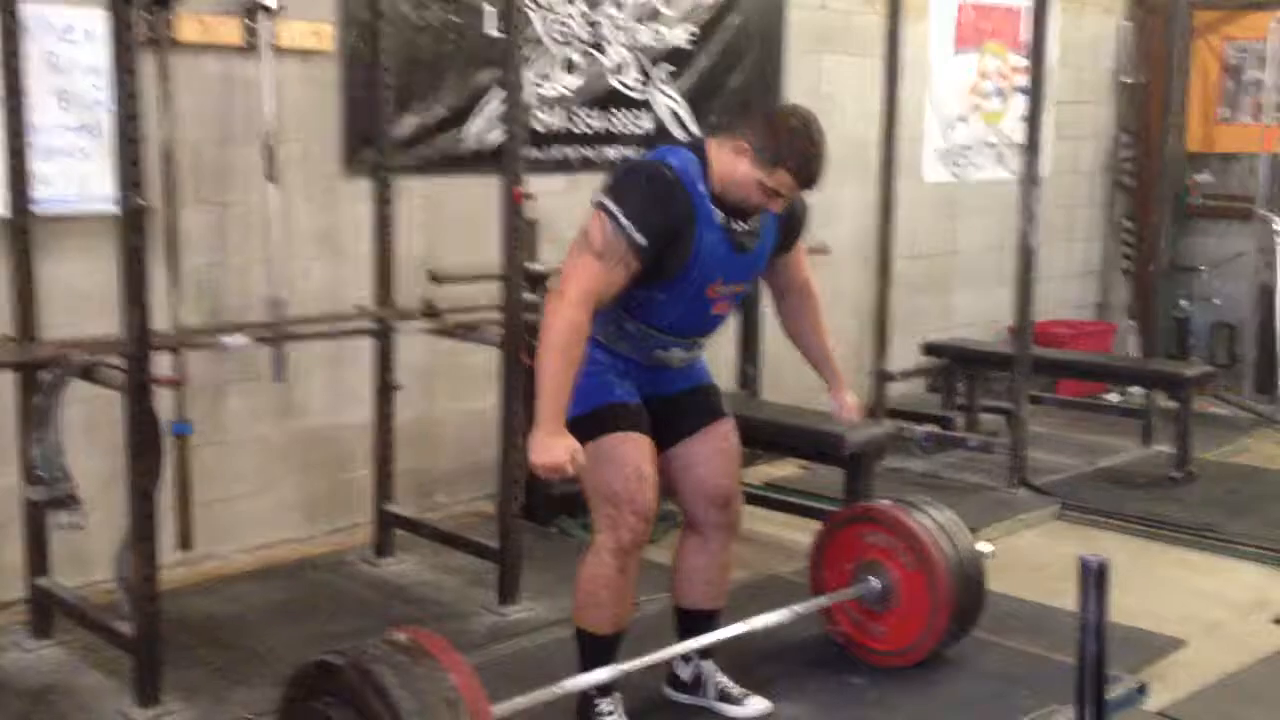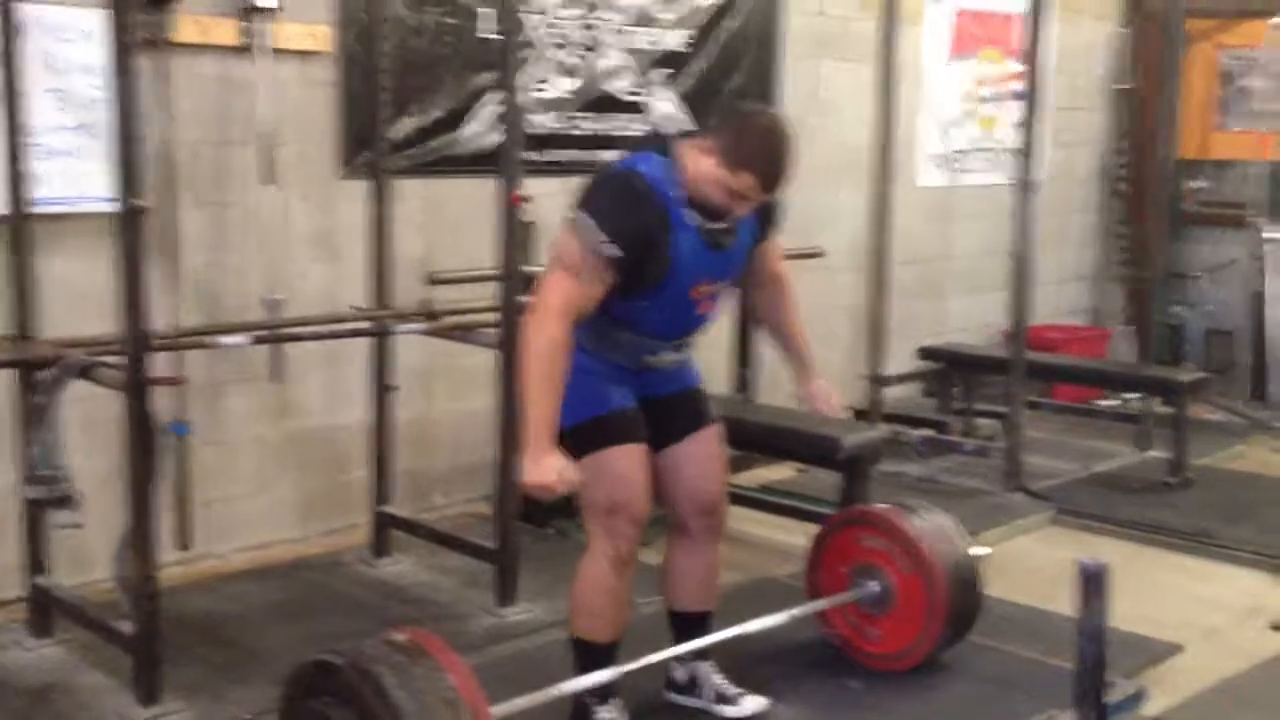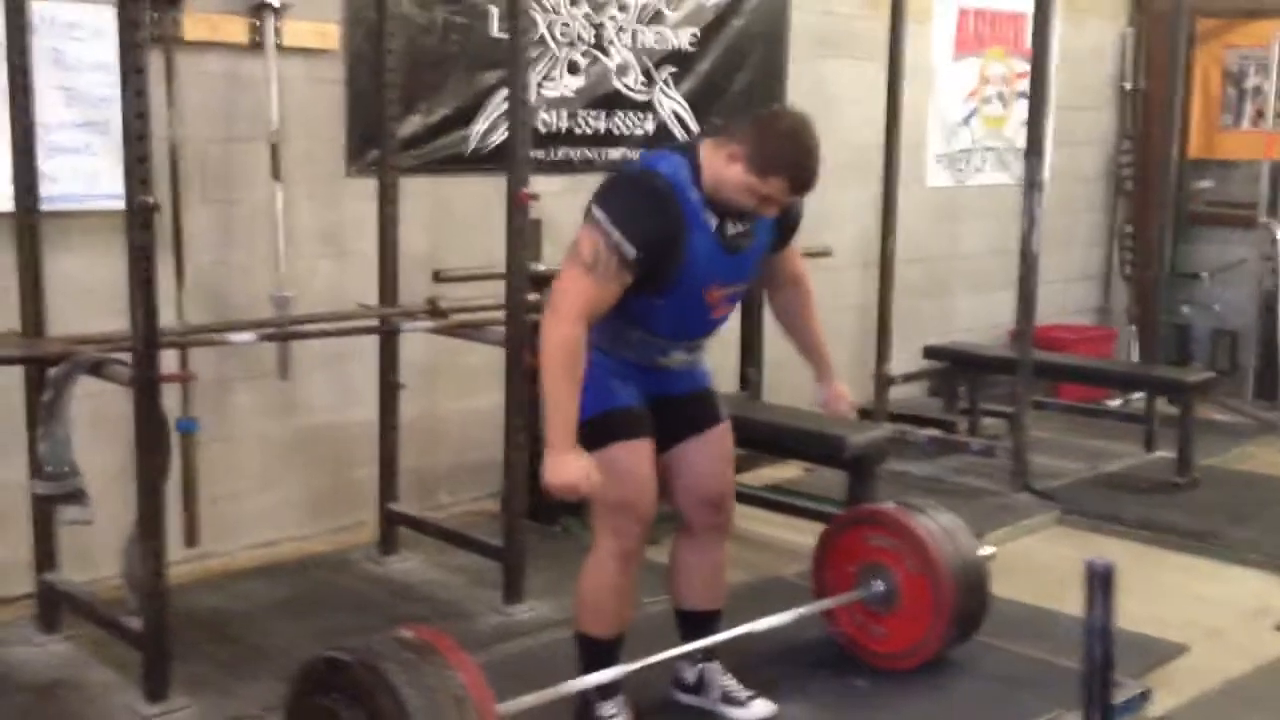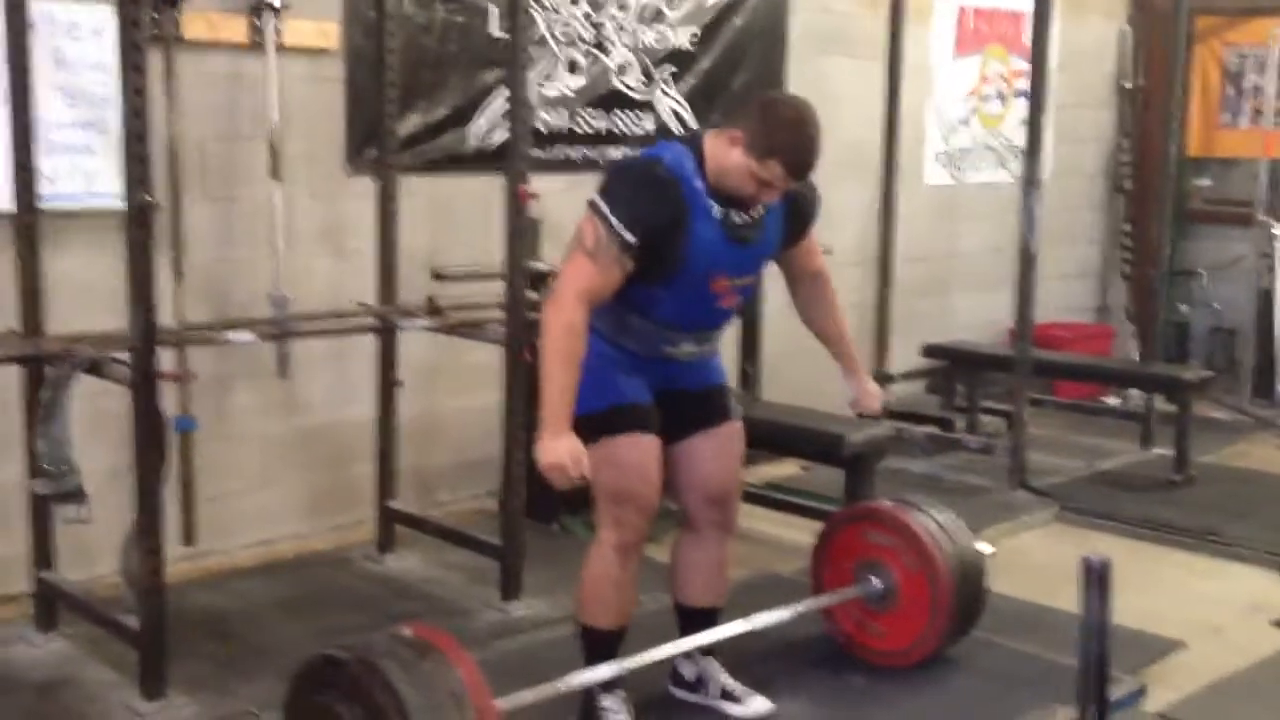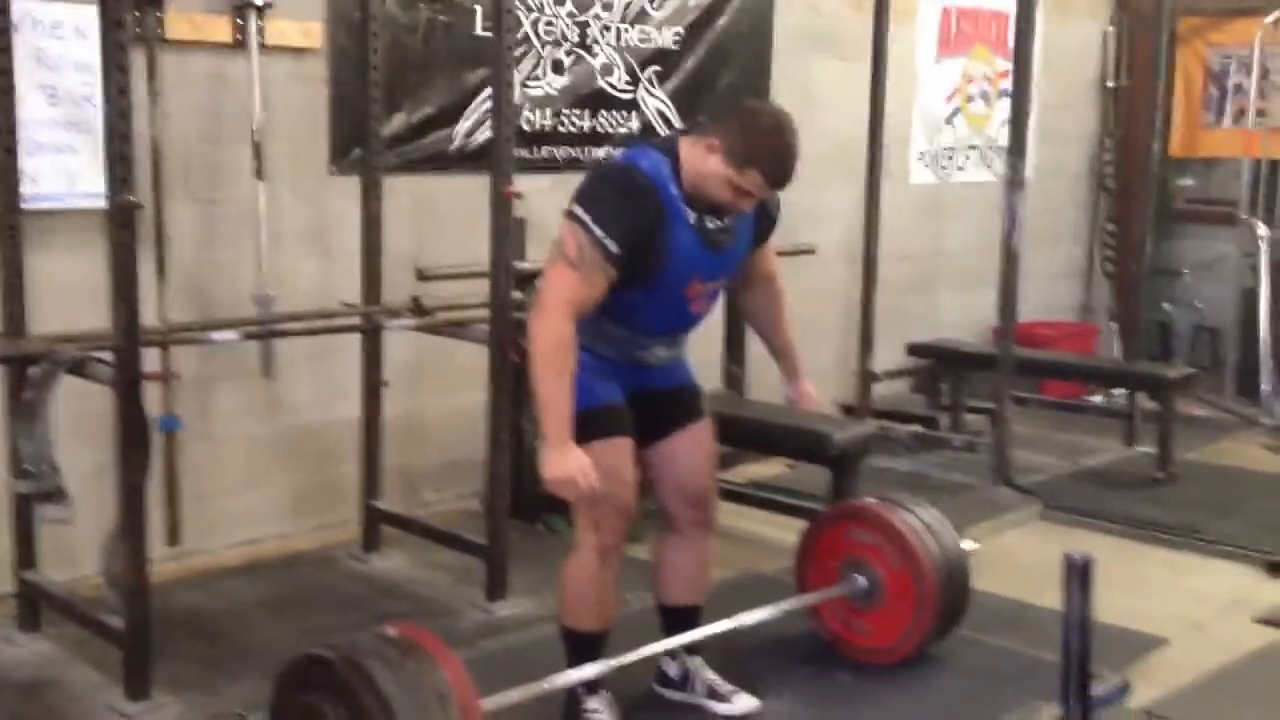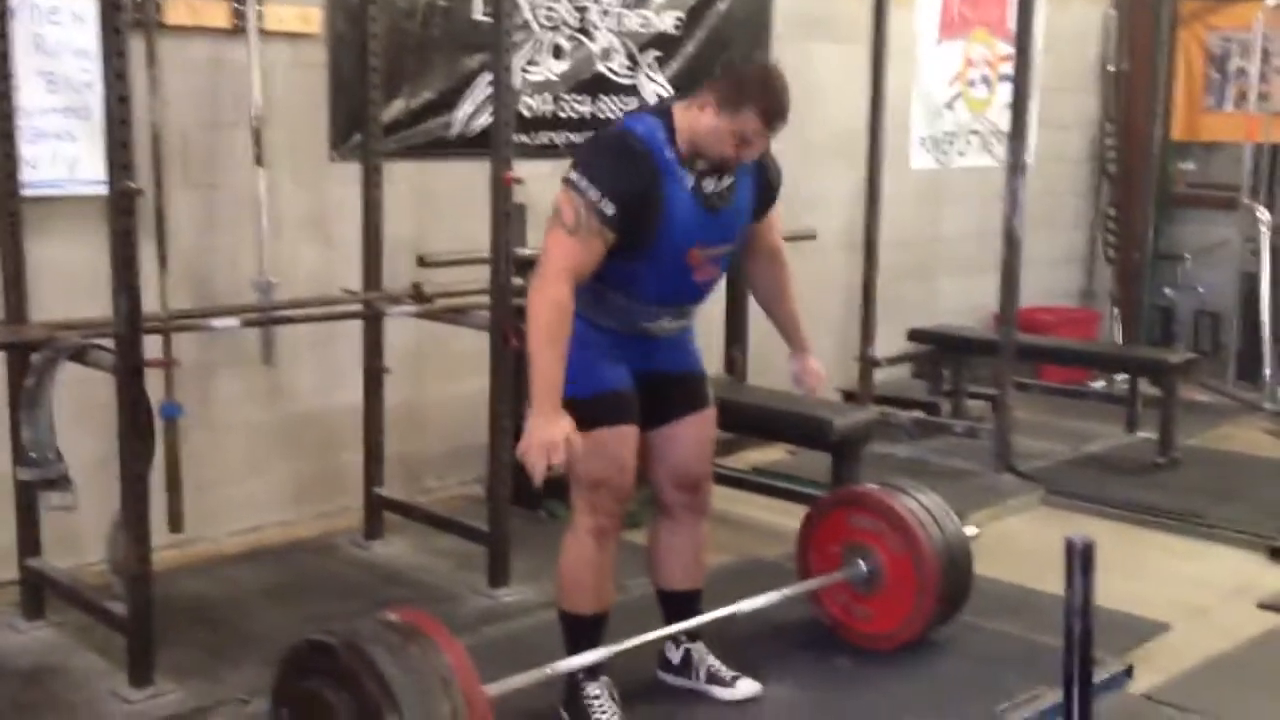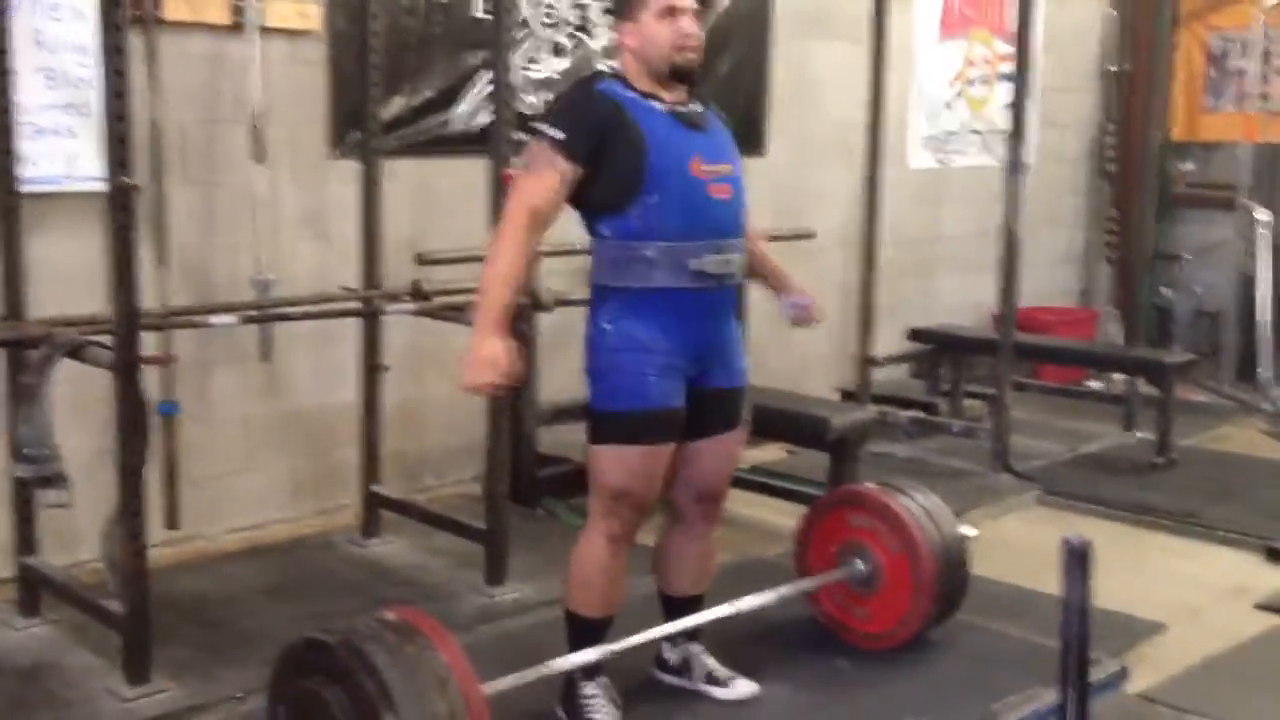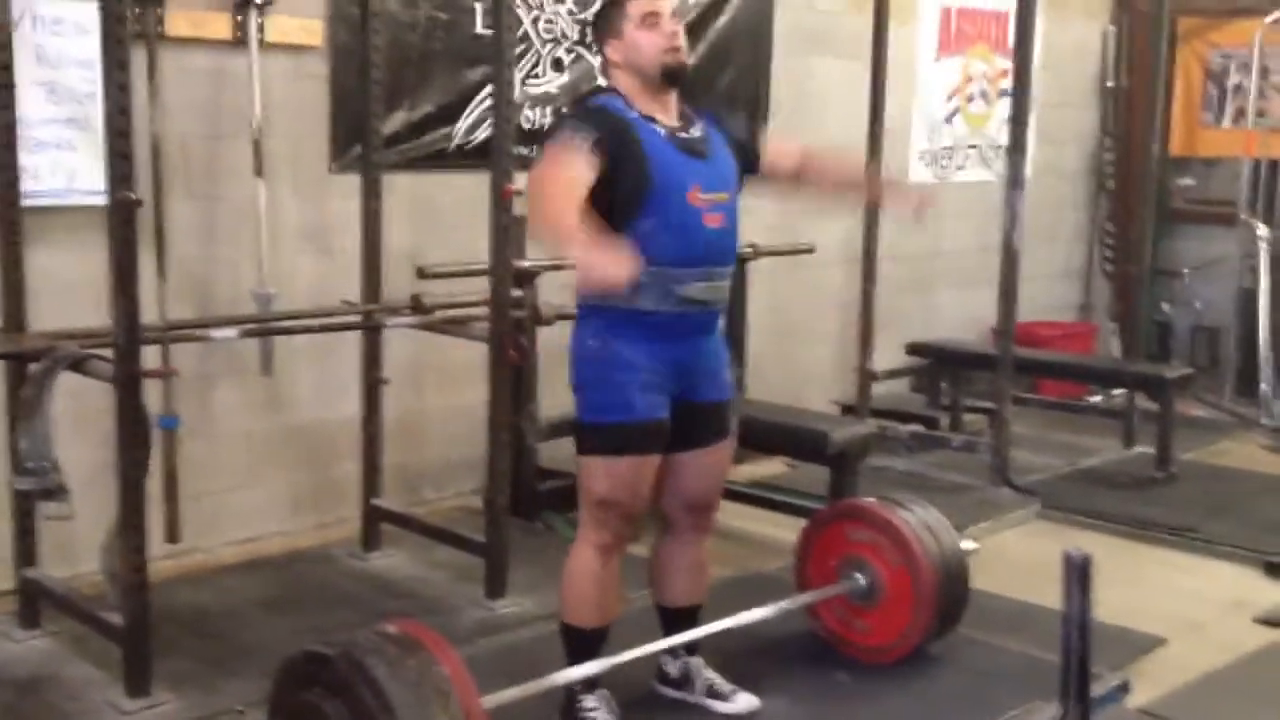
dt=0.5s
person 1, frame 1
left shoulder: (780, 207)
right shoulder: (656, 190)
left elbow: (795, 292)
right elbow: (571, 301)
left wrist: (836, 384)
right wrist: (548, 428)
left hip: (676, 365)
right hip: (602, 364)
left knee: (718, 513)
right knee: (627, 526)
left ankle: (692, 667)
person 1, frame 2
left shoulder: (752, 200)
right shoulder: (629, 198)
left elbow: (766, 284)
right elbow: (550, 317)
left wrist: (806, 373)
right wrist: (538, 447)
left hip: (665, 369)
right hip: (593, 370)
left knee: (703, 516)
right knee: (620, 534)
left ankle: (691, 669)
person 1, frame 3
left shoulder: (774, 204)
right shoulder: (646, 197)
left elbow: (788, 285)
right elbow: (565, 315)
left wrist: (825, 373)
right wrist: (561, 447)
left hip: (677, 366)
right hip: (605, 367)
left knee: (710, 516)
right knee: (625, 530)
left ankle: (698, 670)
person 1, frame 4
left shoulder: (786, 197)
right shoulder: (651, 186)
left elbow: (810, 280)
right elbow: (568, 301)
left wrist: (854, 372)
right wrist: (555, 428)
left hip: (690, 361)
right hip: (614, 360)
left knee: (714, 513)
right knee: (627, 525)
left ankle: (695, 667)
person 1, frame 5
left shoulder: (753, 203)
right shoulder: (629, 194)
left elbow: (759, 284)
right elbow: (553, 312)
left wrist: (794, 375)
right wrist: (557, 442)
left hip: (660, 361)
right hip: (587, 362)
left knee: (694, 510)
right knee: (606, 526)
left ankle: (681, 665)
person 1, frame 6
left shoulder: (753, 171)
right shoulder: (623, 159)
left elbow: (765, 259)
right elbow: (555, 283)
left wrist: (800, 350)
right wrist: (546, 410)
left hip: (669, 343)
right hip: (597, 342)
left knee: (690, 494)
right knee: (602, 509)
left ankle: (683, 650)
person 1, frame 7
left shoulder: (706, 117)
right shoulder: (592, 110)
right elbow: (523, 217)
left wrist: (784, 285)
right wrist: (489, 329)
left hip: (719, 335)
right hip: (639, 337)
left knee: (702, 504)
right knee: (618, 515)
left ankle: (680, 650)
person 1, frame 8
left shoulder: (719, 129)
right shoulder: (598, 125)
left elbow: (801, 163)
right elbow: (553, 196)
left wrist: (879, 185)
right wrist: (588, 249)
left hip: (703, 345)
right hip: (623, 348)
left knee: (693, 514)
right knee: (609, 522)
left ankle: (682, 662)
